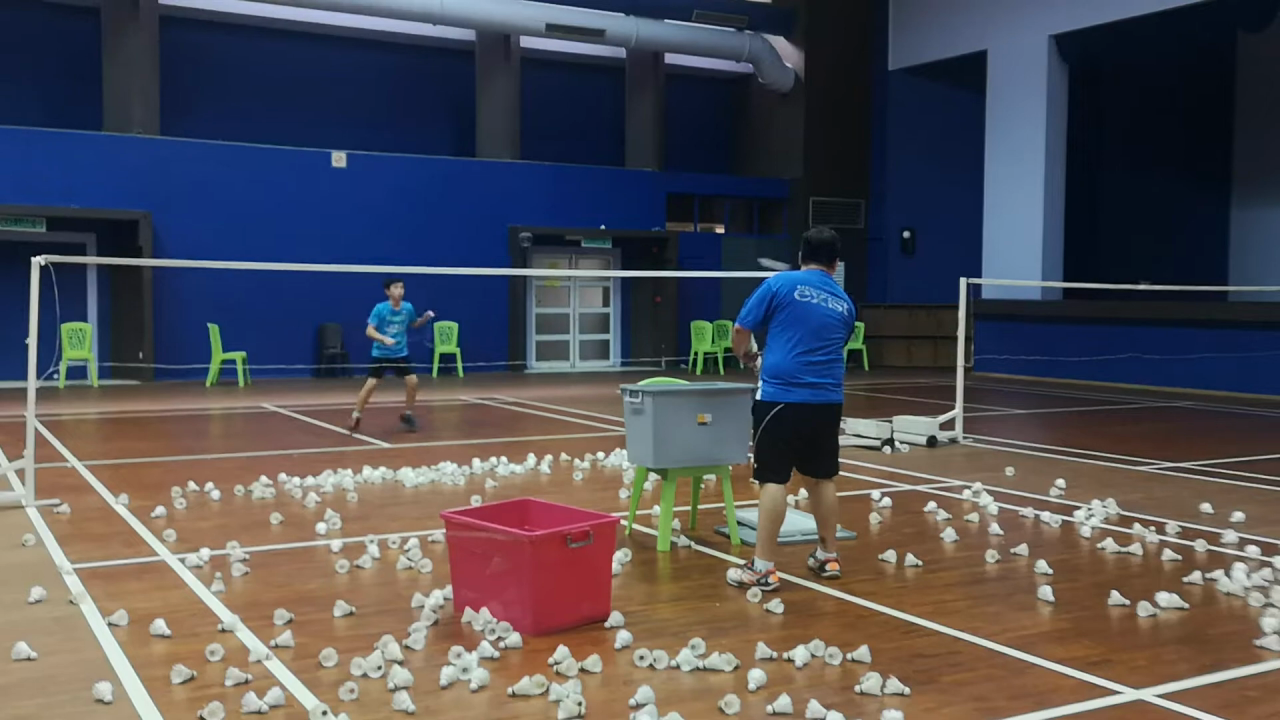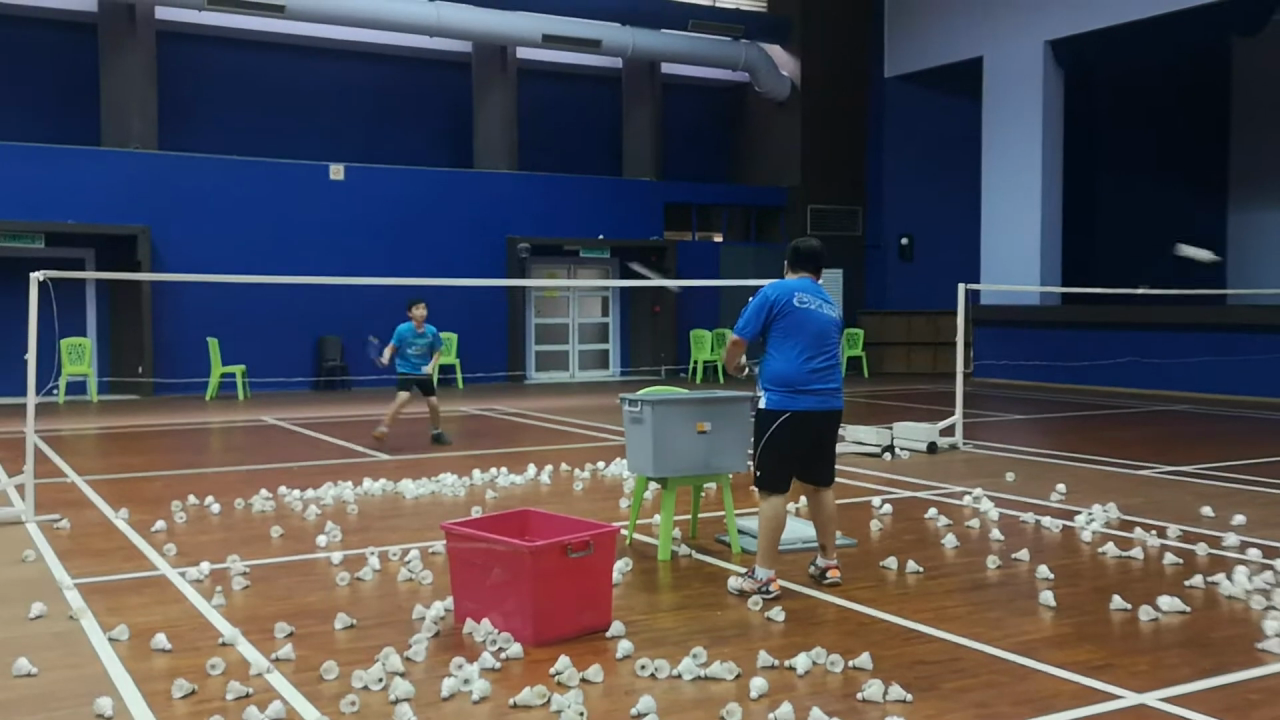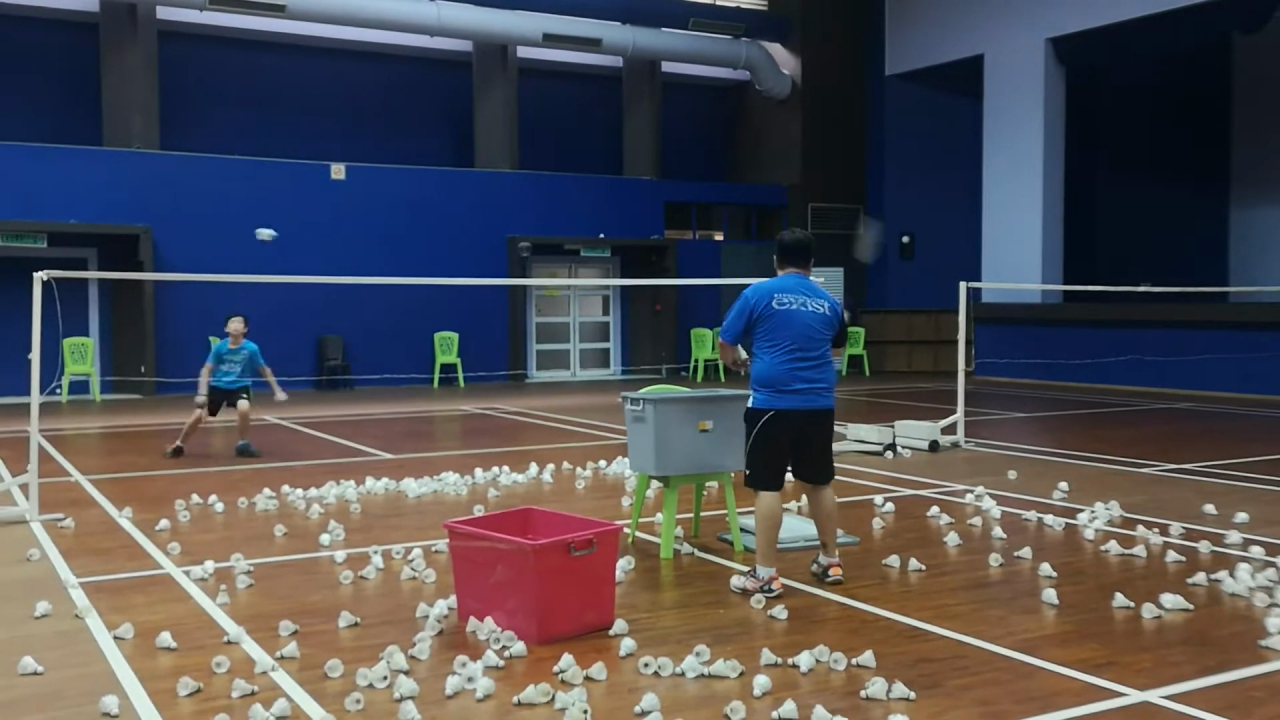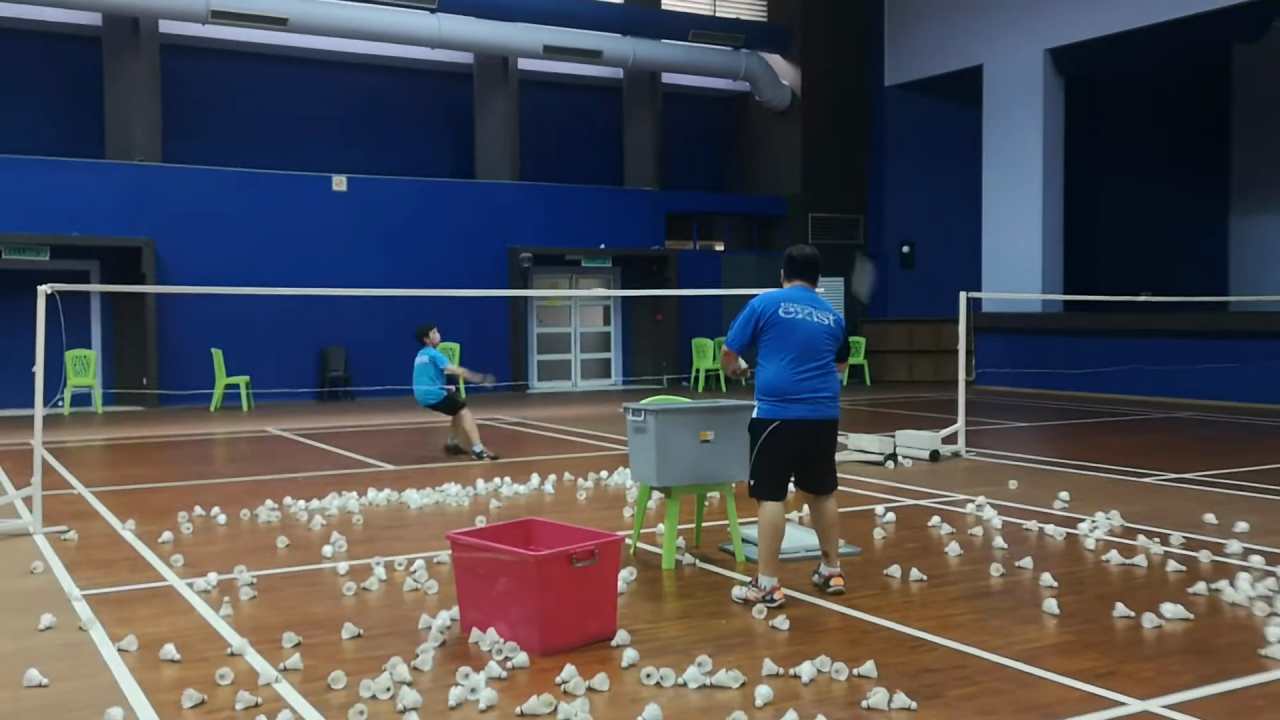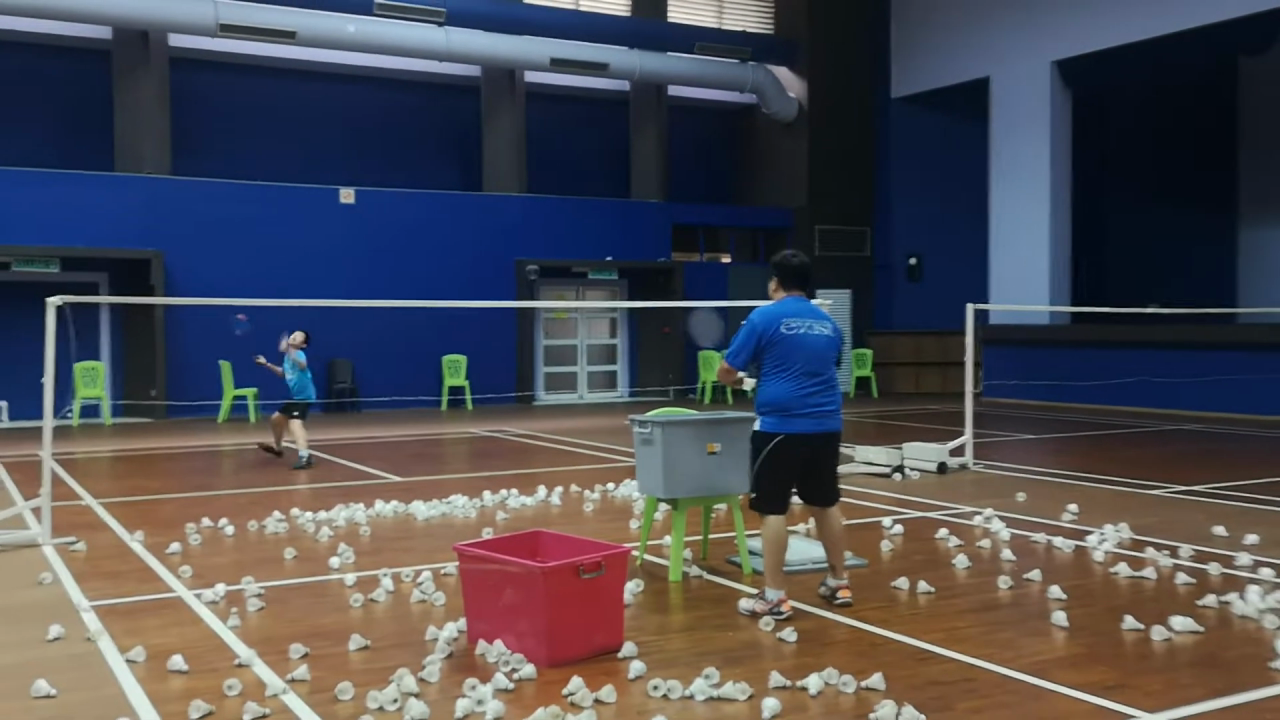
dt=1s
person 1, frame 1
left shoulder: (779, 284)
right shoulder: (845, 303)
left elbow: (740, 331)
left wrist: (748, 356)
left hip: (782, 397)
right hip: (827, 400)
left knee: (773, 480)
right knee: (821, 478)
left ankle: (763, 568)
right ankle: (828, 556)
person 1, frame 2
left shoulder: (775, 292)
right shoulder: (831, 306)
left elbow: (738, 341)
left wrist: (733, 366)
left hip: (784, 403)
right hip: (827, 405)
left knee: (773, 488)
right knee: (819, 485)
left ankle: (764, 576)
right ankle: (828, 563)
person 1, frame 3
left shoulder: (758, 294)
right shoulder: (829, 303)
left elbow: (725, 345)
left wrist: (738, 362)
left hip: (773, 404)
right hip: (819, 404)
left knee: (766, 487)
right knee: (819, 483)
left ankle: (765, 575)
right ankle: (830, 561)
person 1, frame 4
left shoulder: (765, 304)
right shoulder: (832, 317)
left elbow: (729, 353)
left wrist: (734, 370)
left hip: (777, 413)
right hip: (823, 415)
left knee: (770, 496)
right knee: (821, 493)
left ankle: (767, 584)
right ankle: (831, 571)
person 1, frame 5
left shoulder: (764, 318)
right shoulder: (829, 324)
left elbow: (726, 371)
left wrist: (735, 380)
left hip: (780, 428)
right hip: (826, 427)
left knee: (772, 510)
right knee: (826, 505)
left ankle: (774, 597)
right ankle: (839, 583)
